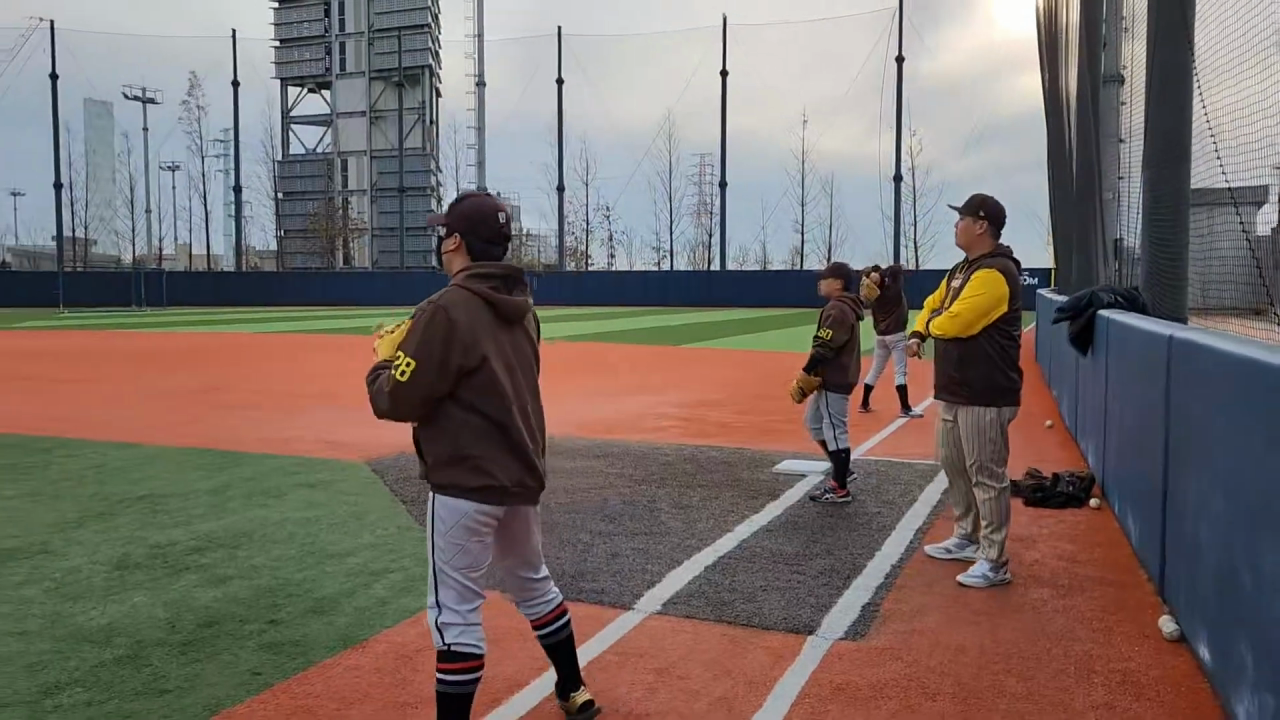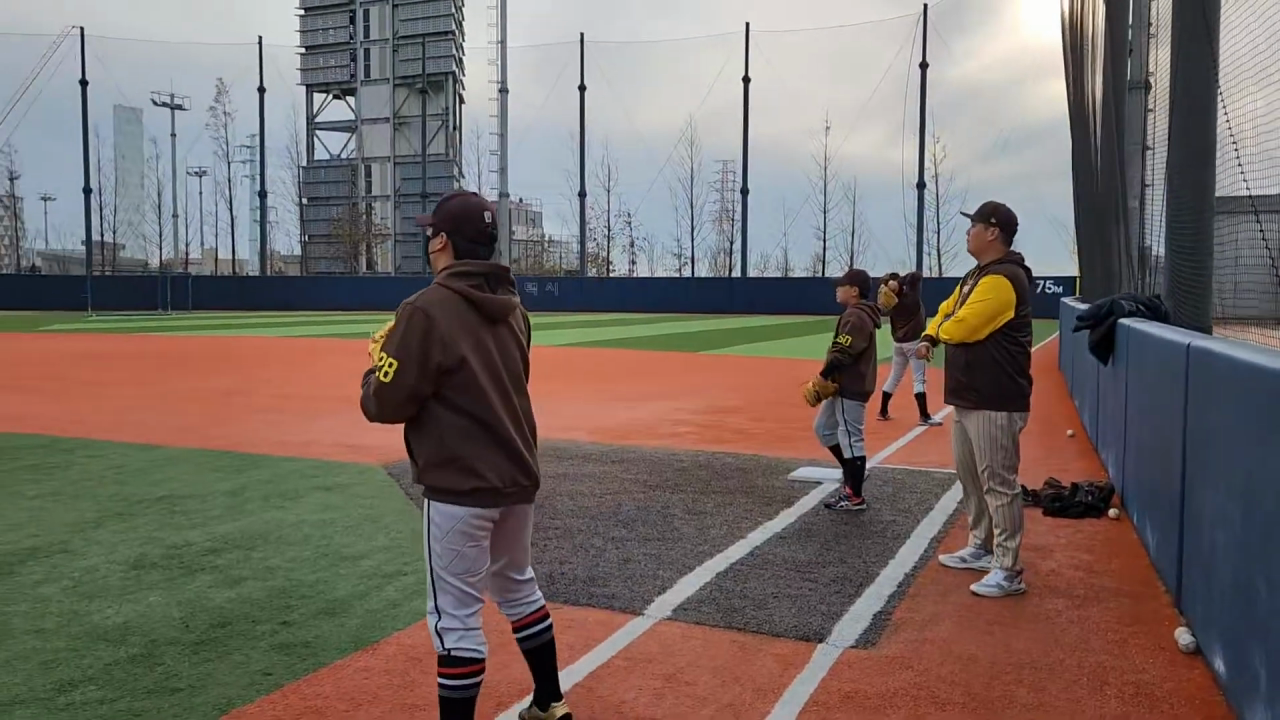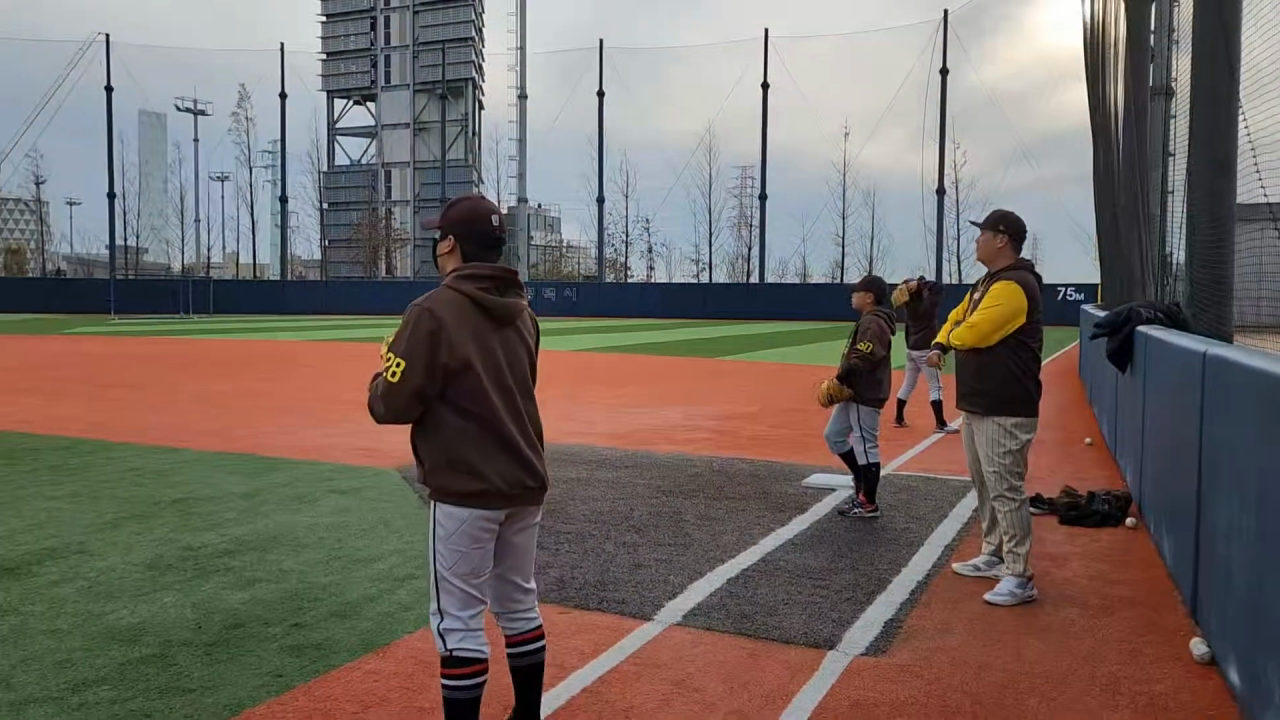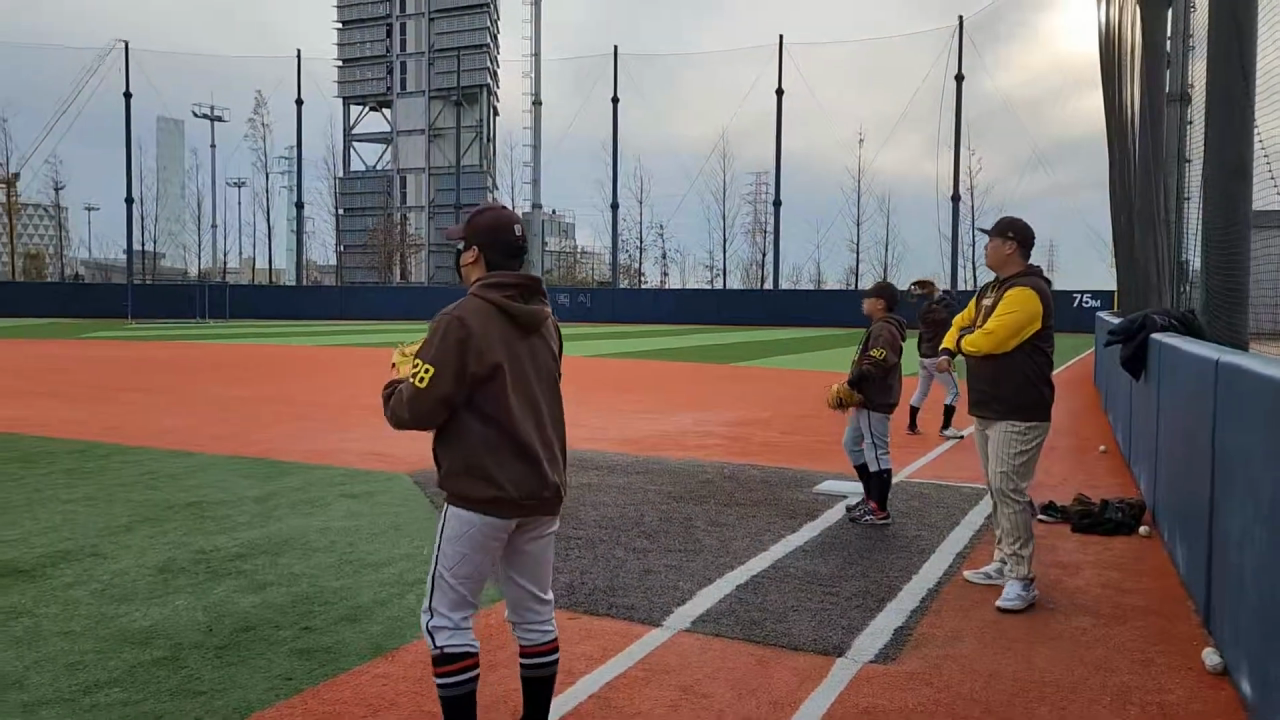
dt=0.2s
person 1, frame 1
left shoulder: (443, 310)
right shoulder: (523, 309)
left elbow: (398, 403)
left wrist: (384, 365)
left hip: (466, 484)
right hip: (523, 478)
left knee: (456, 613)
right knee: (533, 586)
person 1, frame 2
left shoulder: (426, 310)
right shoulder: (512, 308)
left elbow: (385, 405)
left wrist: (377, 370)
left hip: (459, 488)
right hip: (518, 480)
left knee: (455, 616)
right knee: (518, 589)
person 1, frame 3
left shoulder: (434, 312)
right shoulder: (522, 312)
left elbow: (393, 405)
left wrist: (383, 378)
left hip: (465, 491)
right hip: (525, 484)
left knee: (457, 620)
right knee: (518, 604)
person 1, frame 4
left shoulder: (462, 320)
right shoulder: (545, 321)
left elbow: (418, 410)
left wrist: (395, 386)
left hip: (480, 497)
right hip: (542, 493)
left knee: (446, 619)
right knee: (534, 613)
person 2, frame 1
left shoulder: (995, 273)
right shoulder: (962, 270)
left elbow: (953, 323)
right elbow: (933, 306)
left wrist: (931, 324)
right wrist: (917, 334)
left hip: (985, 396)
right hip: (954, 392)
left knee: (987, 476)
right knee: (955, 469)
left ankle: (994, 562)
right ankle: (966, 539)
person 2, frame 2
left shoulder: (1003, 279)
right shoulder: (976, 276)
left elbow: (961, 328)
right elbow: (947, 312)
left wrist: (940, 330)
right wrist: (928, 339)
left hip: (996, 402)
right hip: (966, 397)
left knee: (999, 483)
right knee: (970, 477)
left ankle: (1008, 570)
right ankle: (981, 548)
person 2, frame 3
left shoulder: (1014, 285)
right shoulder: (986, 283)
left elbow: (973, 333)
right elbow: (957, 319)
left wrist: (951, 336)
right wrist: (939, 346)
left hip: (1006, 408)
right hip: (977, 403)
left knee: (1005, 489)
right knee: (984, 484)
left ankle: (1018, 577)
right ankle: (993, 556)
person 2, frame 4
left shoulder: (1027, 291)
right shoulder: (990, 291)
left elbow: (989, 340)
right elbow: (962, 325)
left wrist: (962, 342)
right wrist: (946, 352)
left hip: (1020, 413)
right hip: (987, 409)
left knee: (1009, 490)
right knee: (998, 490)
left ankle: (1022, 580)
right ankle: (1004, 564)
person 3, frame 1
left shoulder: (836, 309)
right shoulder: (845, 308)
left elbow: (825, 347)
left wrist: (805, 371)
right wrist: (813, 373)
left hip: (834, 380)
right hip: (830, 377)
left knee: (834, 430)
right knee: (815, 422)
left ankle: (839, 488)
right ankle: (841, 470)
person 3, frame 2
left shoulder: (855, 317)
right shoulder: (860, 315)
left elbow: (843, 354)
left wrist: (823, 376)
right wrist: (828, 378)
left hip: (851, 388)
right hip: (843, 385)
left knee: (851, 438)
right knee: (823, 428)
left ankle: (854, 496)
right ankle: (852, 473)
person 3, frame 3
left shoulder: (872, 324)
right shoulder: (870, 321)
left elbow: (861, 360)
left wrist: (838, 379)
right wrist: (841, 381)
left hip: (865, 395)
right hip: (854, 392)
left knee: (865, 445)
right knee: (833, 435)
left ankle: (868, 503)
right ankle: (863, 479)
person 3, frame 4
left shoulder: (882, 330)
right shoulder: (882, 328)
left elbow: (873, 367)
left wrist: (849, 384)
right wrist: (852, 384)
left hip: (875, 401)
right hip: (867, 398)
left knee: (876, 452)
right knee: (852, 446)
left ankle: (880, 510)
right ankle: (870, 498)
